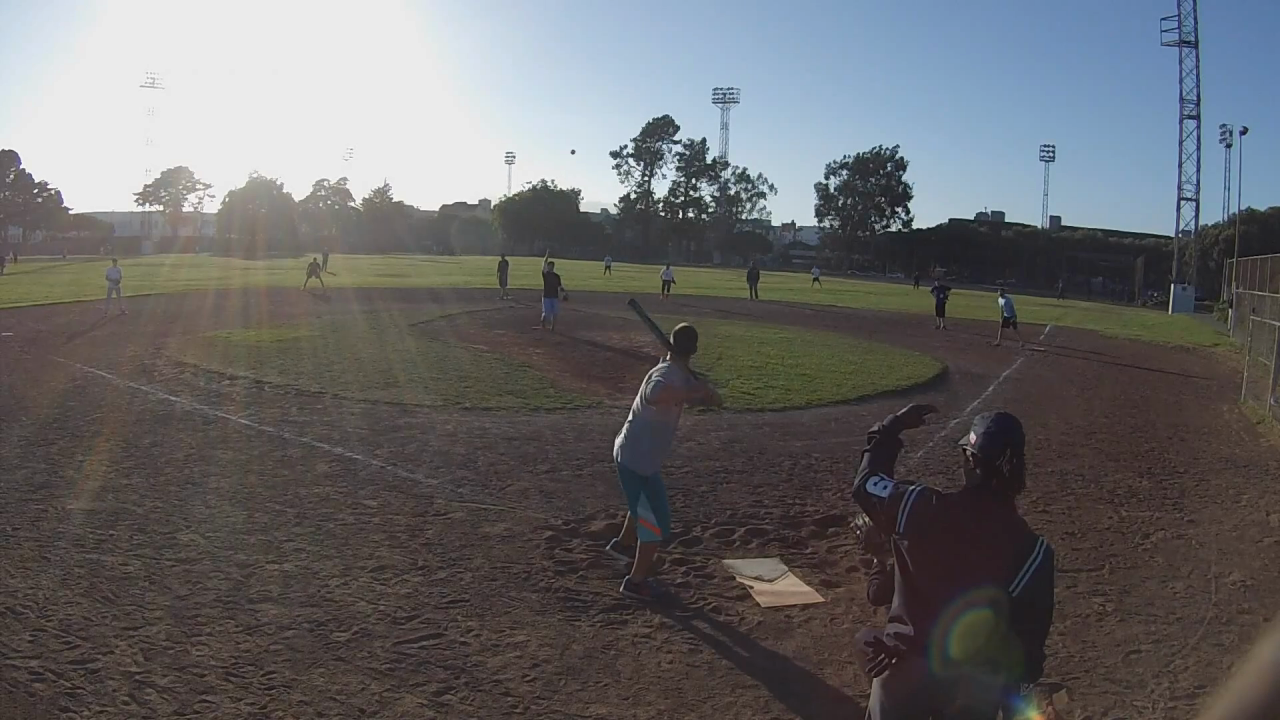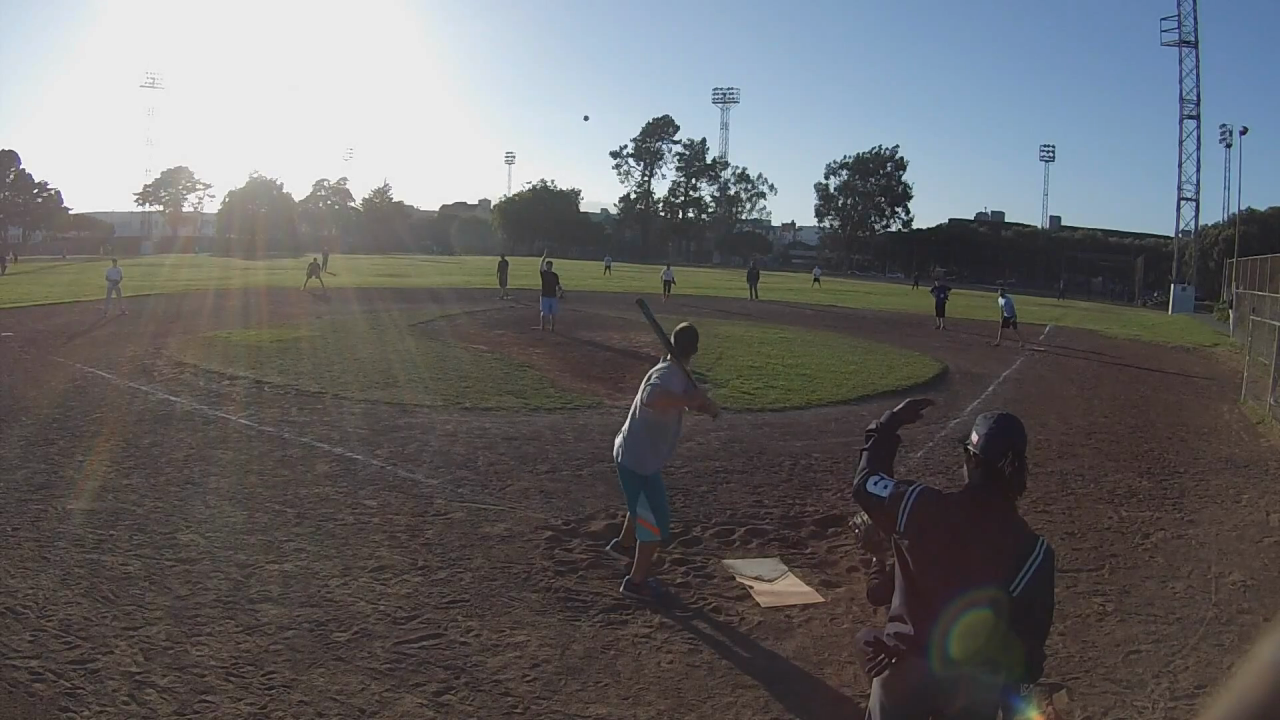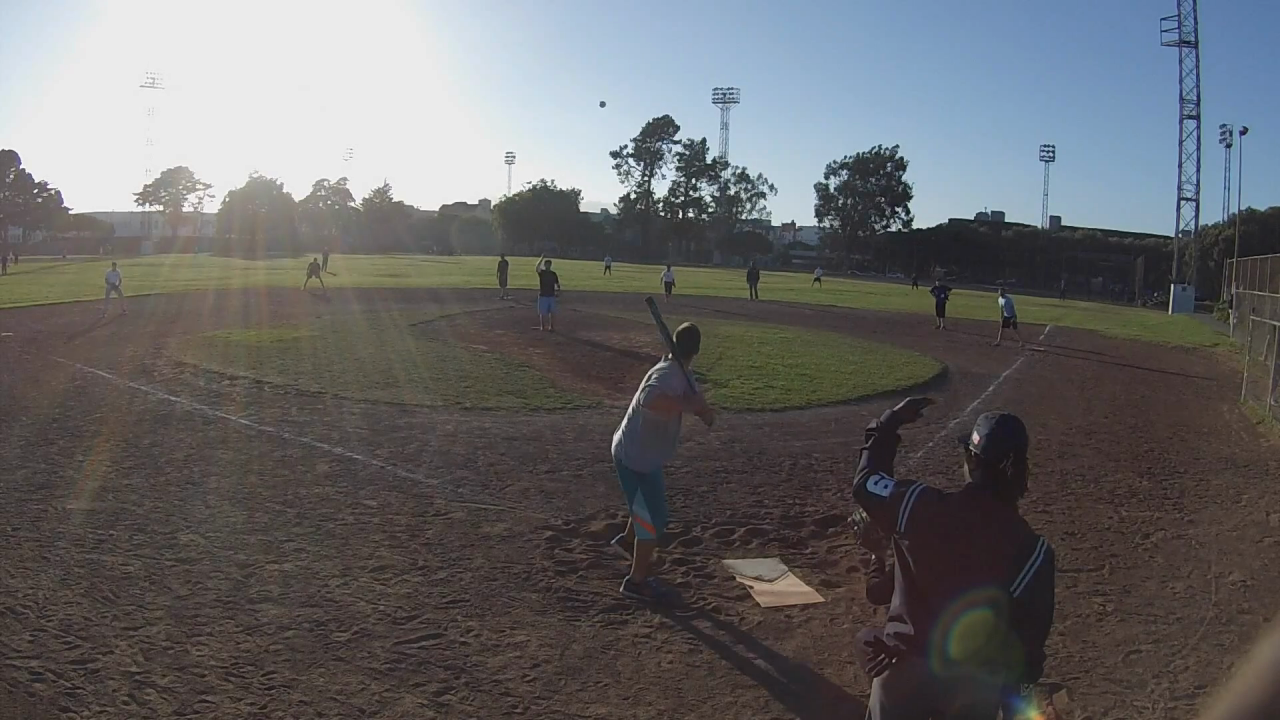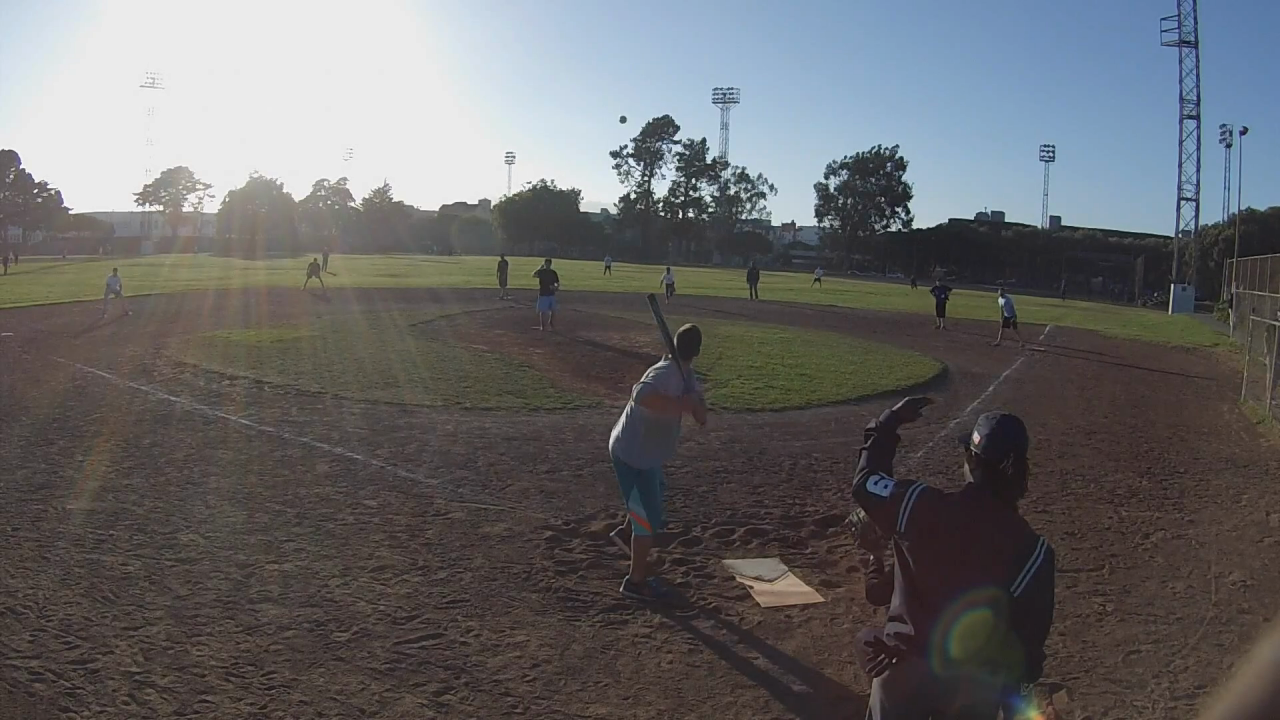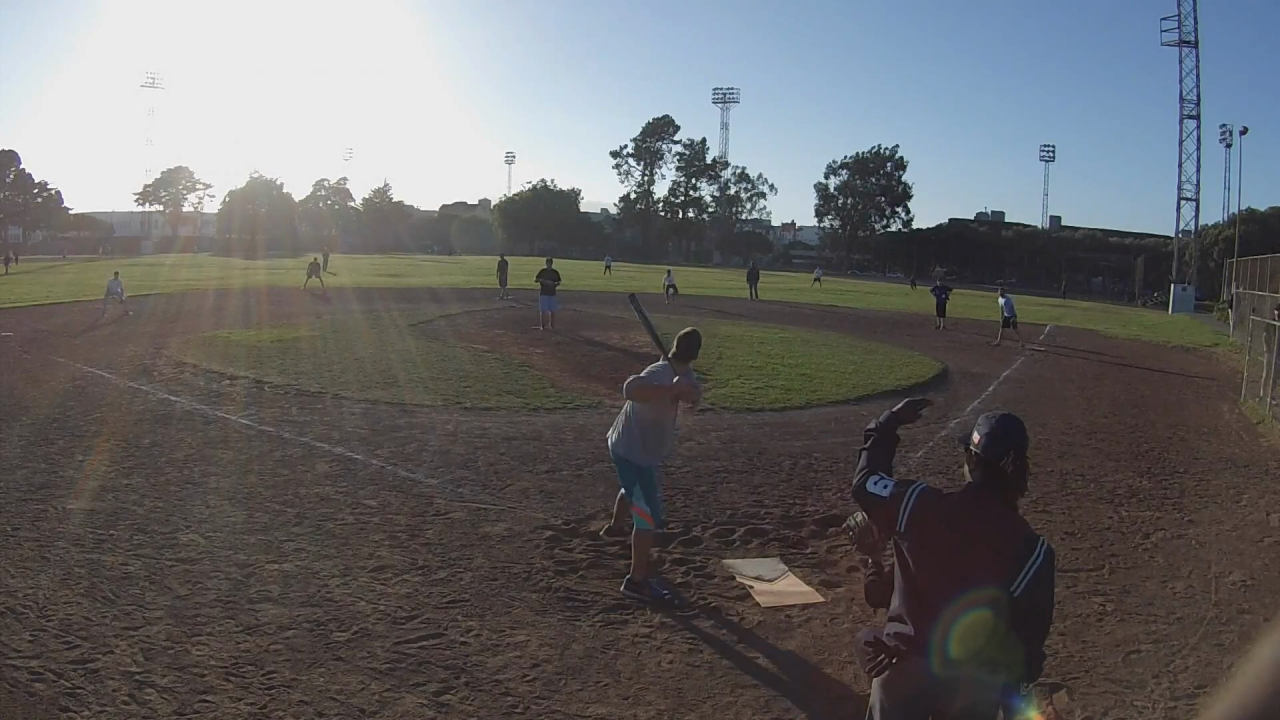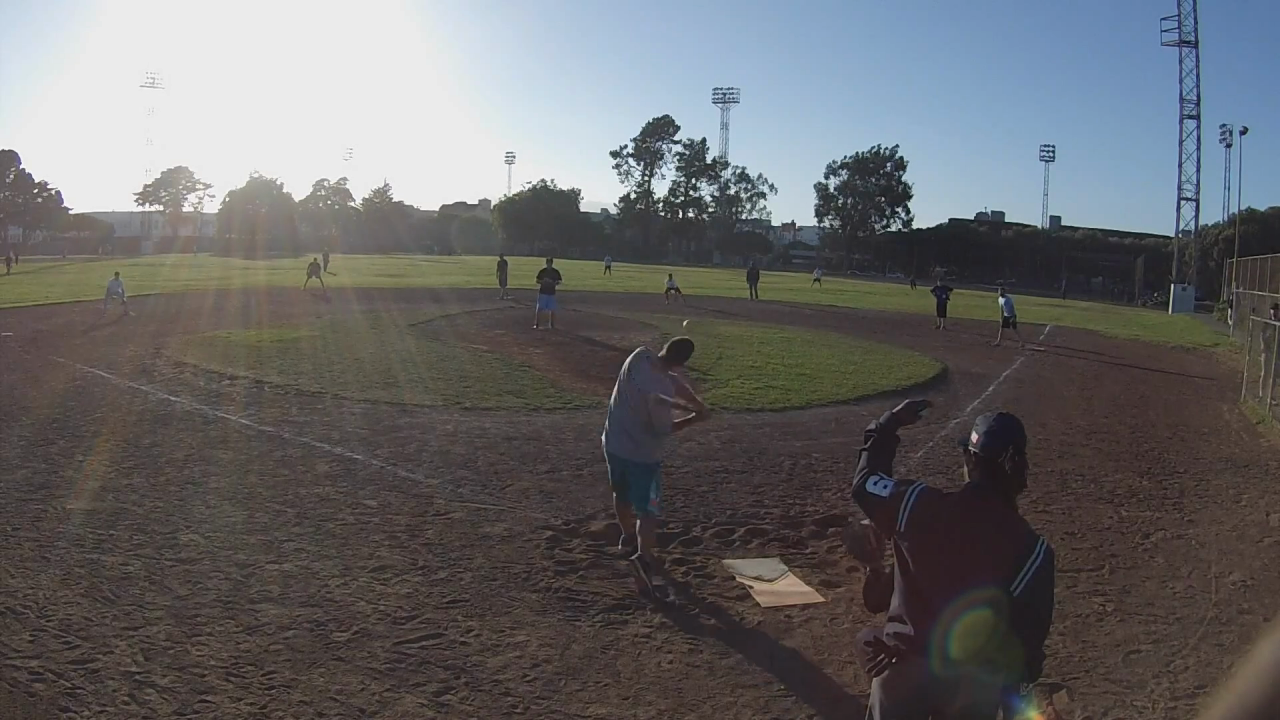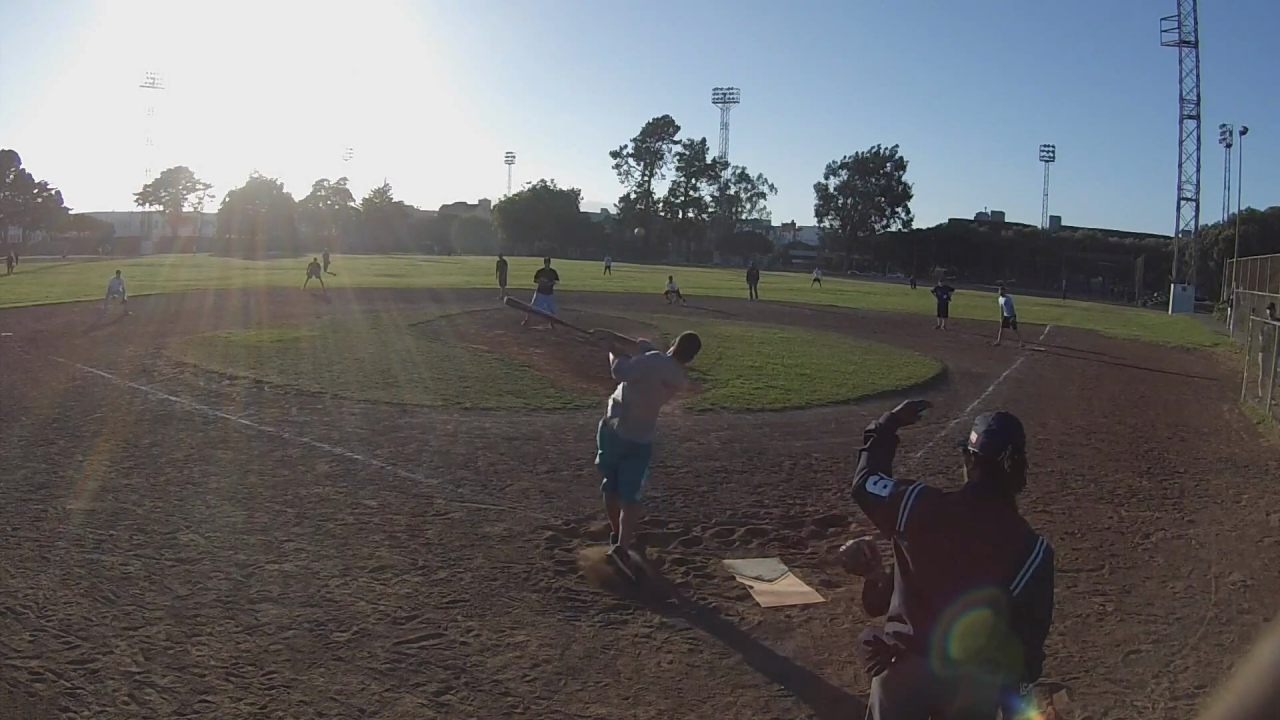
dt=0.2s
person 1, frame 1
left shoulder: (920, 509)
right shoulder: (1031, 551)
left elbow: (866, 484)
right elbow: (1031, 634)
left wrist: (891, 428)
right wrist: (1017, 687)
left hip: (906, 672)
right hip: (977, 684)
person 1, frame 2
left shoulder: (920, 508)
right shoulder: (1031, 551)
left elbow: (866, 483)
right elbow: (1031, 633)
left wrist: (889, 424)
right wrist: (1017, 686)
left hip: (906, 671)
right hip: (977, 684)
person 1, frame 3
left shoulder: (921, 508)
right shoulder: (1031, 551)
left elbow: (866, 482)
right elbow: (1031, 633)
left wrist: (889, 423)
right wrist: (1018, 687)
left hip: (906, 671)
right hip: (977, 684)
person 1, frame 4
left shoulder: (920, 508)
right shoulder: (1031, 551)
left elbow: (865, 482)
right elbow: (1031, 633)
left wrist: (888, 423)
right wrist: (1016, 687)
left hip: (906, 671)
right hip: (977, 684)
person 1, frame 5
left shoulder: (920, 507)
right shoulder: (1032, 551)
left elbow: (864, 483)
right elbow: (1030, 633)
left wrist: (888, 423)
right wrist: (1017, 688)
left hip: (905, 670)
right hip: (977, 683)
person 1, frame 6
left shoulder: (920, 508)
right shoulder: (1031, 551)
left elbow: (865, 482)
right elbow: (1030, 632)
left wrist: (888, 425)
right wrist: (1017, 688)
left hip: (905, 670)
right hip: (976, 682)
person 1, frame 7
left shoulder: (920, 507)
right shoulder: (1030, 550)
left elbow: (864, 482)
right elbow: (1029, 632)
left wrist: (887, 425)
right wrist: (1016, 690)
left hip: (905, 669)
right hip: (975, 682)
person 2, frame 1
left shoulder: (681, 374)
right shoulder: (666, 374)
left elbow: (699, 398)
right elbow: (654, 396)
left wrist: (709, 394)
right wrist: (695, 391)
left hip: (636, 453)
right hip: (638, 458)
left knee: (643, 505)
right knee: (656, 521)
left ankle: (624, 544)
right ankle: (636, 582)
person 2, frame 2
left shoulder: (679, 374)
right shoulder: (666, 375)
left elbow: (696, 401)
right elbow: (651, 399)
left wrist: (706, 404)
right wrist: (691, 399)
left hip: (638, 452)
right hip: (638, 457)
left knee: (643, 505)
right knee: (656, 520)
left ankle: (623, 544)
right ankle: (637, 582)
person 2, frame 3
left shoulder: (682, 373)
right shoulder: (666, 374)
left elbow: (696, 400)
right elbow: (648, 399)
left wrist: (704, 410)
right wrist: (689, 405)
left hip: (645, 451)
right hip: (635, 455)
left knee: (648, 504)
right knee: (652, 518)
left ankle: (628, 539)
right ankle: (637, 581)
person 2, frame 4
left shoulder: (683, 372)
right shoulder: (665, 374)
left elbow: (698, 403)
right elbow: (642, 395)
left wrist: (697, 408)
right wrist: (683, 403)
left hip: (644, 448)
right hip: (633, 452)
left knee: (653, 493)
right knee: (648, 516)
left ankle: (631, 533)
right ankle: (636, 581)
person 2, frame 5
left shoulder: (679, 372)
right shoulder: (659, 374)
left elbow: (696, 396)
right elbow: (631, 388)
left wrist: (685, 390)
right wrist: (674, 390)
left hip: (630, 447)
right hip: (635, 451)
left knee: (633, 488)
right knee: (647, 514)
left ankle: (615, 526)
right ankle: (638, 580)
person 2, frame 6
left shoulder: (640, 355)
right shoulder: (661, 387)
right elbow: (665, 430)
left wrist: (695, 402)
right wrist: (695, 414)
left hip: (613, 446)
right hip: (644, 455)
left knee: (621, 493)
right knee: (647, 510)
left ankle: (628, 535)
right ankle: (645, 557)
person 2, frame 7
left shoulder: (652, 360)
right shoulder: (680, 380)
left elbow: (619, 370)
left wrist: (610, 347)
right wrist: (609, 337)
left hip: (611, 430)
right hip: (639, 440)
left knee: (611, 484)
right knee: (631, 496)
left ankle: (619, 532)
right ankle: (623, 546)
